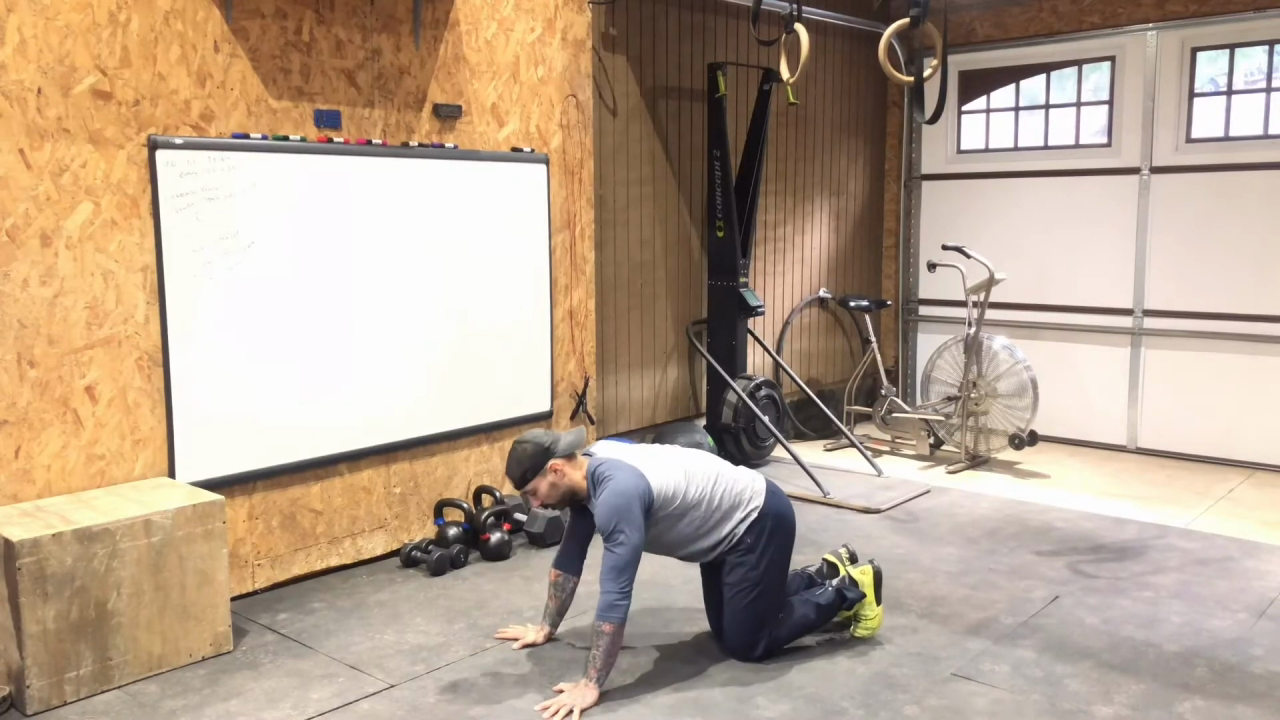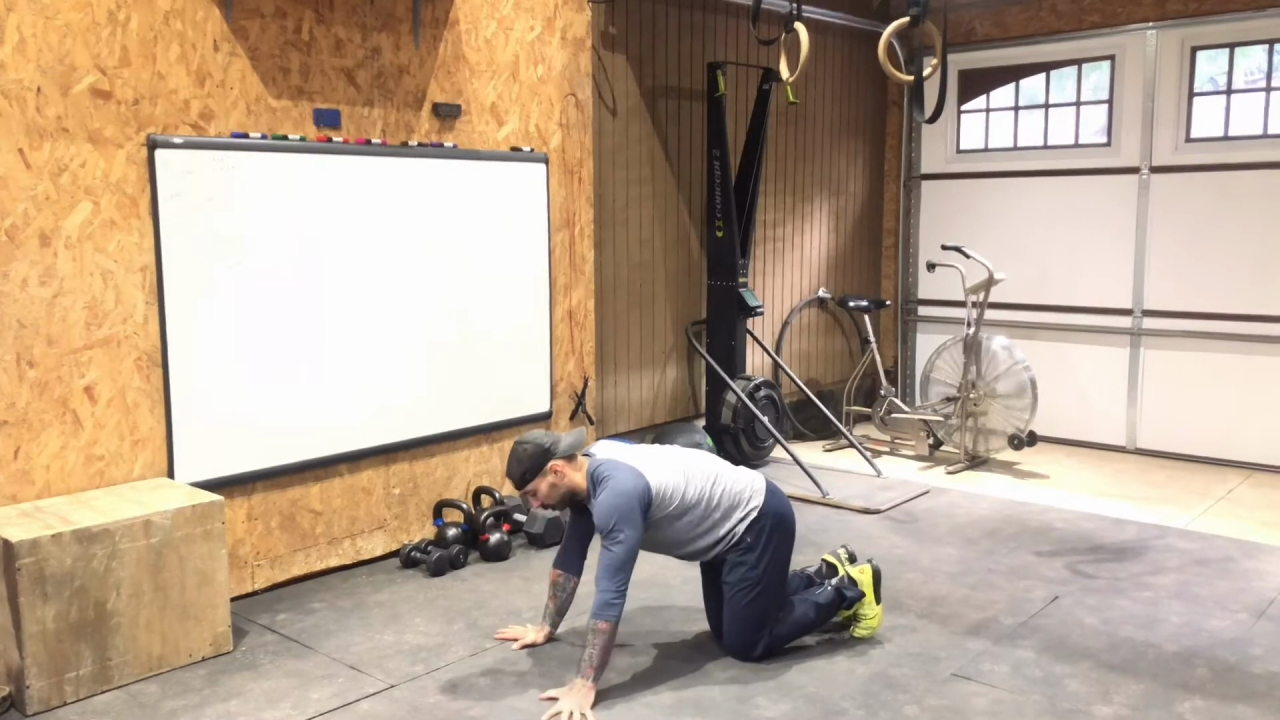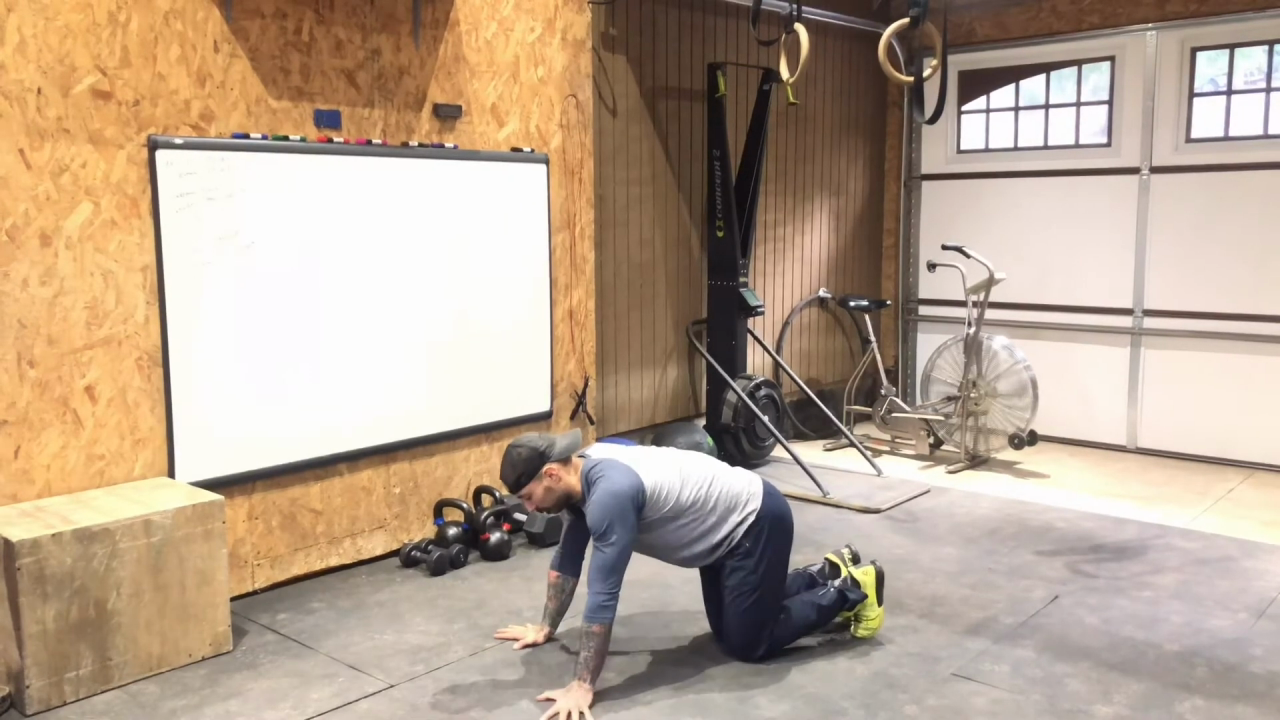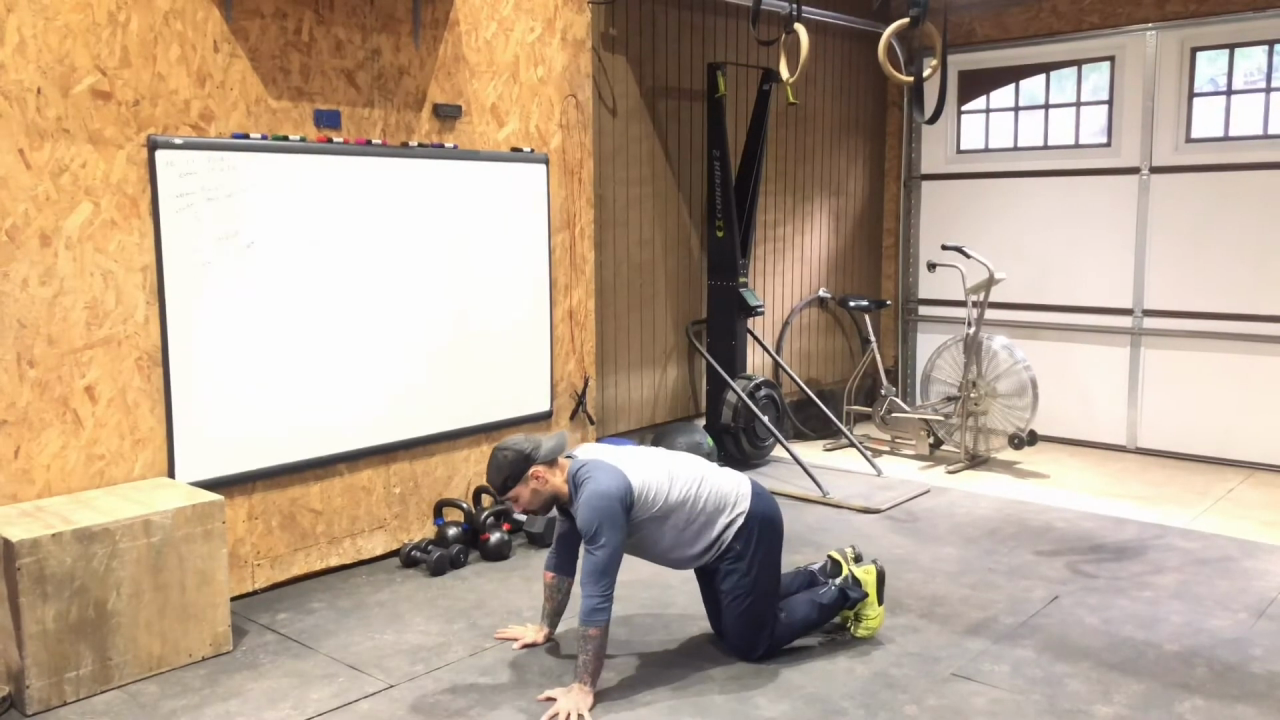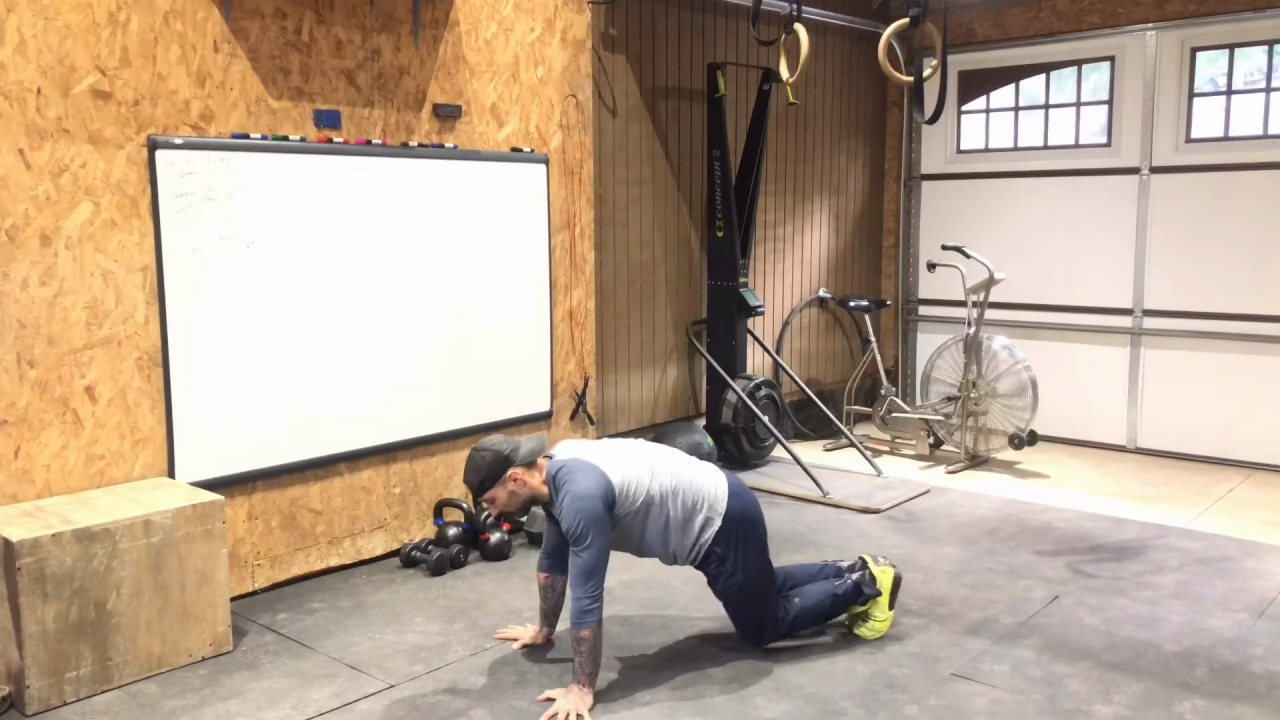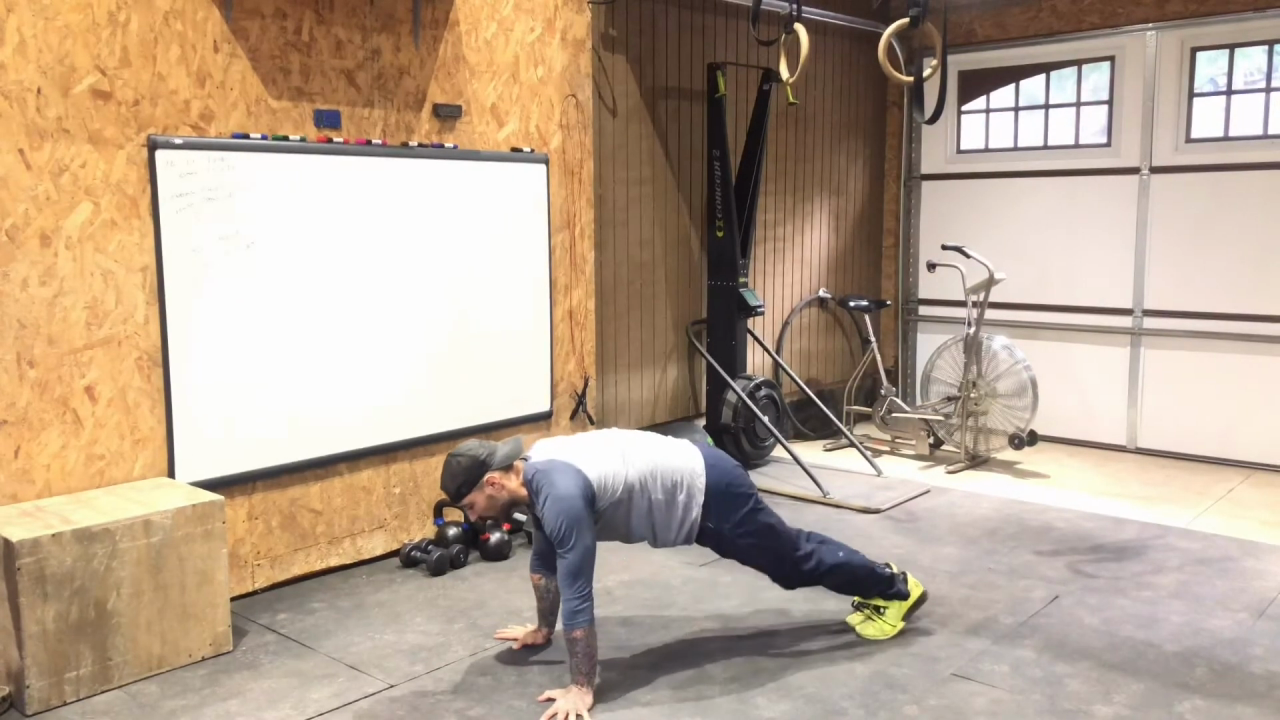
dt=0.5s
person 1, frame 1
left shoulder: (617, 491)
right shoulder: (587, 473)
left elbow: (616, 591)
right elbow: (569, 558)
left wrist: (590, 685)
right wrist: (545, 628)
left hip: (758, 519)
right hip: (731, 520)
left knee: (746, 643)
right knee: (725, 630)
left ankle: (851, 588)
right ankle: (827, 572)
person 1, frame 2
left shoulder: (616, 492)
right shoulder: (586, 473)
left elbow: (611, 592)
right elbow: (570, 557)
left wrist: (584, 686)
right wrist: (545, 627)
left hip: (758, 519)
right hip: (729, 519)
left knee: (746, 643)
right knee: (724, 630)
left ankle: (850, 587)
right ankle: (826, 573)
person 1, frame 3
left shoulder: (610, 492)
right shoulder: (583, 474)
left elbow: (603, 593)
right elbow: (567, 559)
left wrist: (582, 687)
right wrist: (545, 627)
left hip: (756, 521)
right hip: (730, 521)
left knee: (748, 644)
right knee: (726, 631)
left ankle: (852, 589)
right ankle: (828, 573)
person 1, frame 4
left shoulder: (597, 494)
right shoulder: (573, 475)
left elbow: (596, 596)
right elbow: (562, 559)
right wrist: (545, 627)
left hip: (745, 522)
right hip: (720, 519)
left knee: (750, 644)
right knee: (728, 630)
left ankle: (852, 588)
right ankle: (829, 572)
person 1, frame 5
left shoulder: (579, 495)
right shoulder: (554, 472)
left elbow: (587, 597)
right elbow: (552, 561)
right wrist: (543, 629)
left hip: (723, 518)
right hip: (711, 511)
left knee: (762, 626)
right knee: (760, 592)
left ankle: (866, 585)
right ankle: (851, 571)
person 1, frame 6
left shoulder: (559, 495)
right shoulder: (534, 471)
left elbow: (577, 595)
right elbow: (544, 561)
right wrist: (542, 628)
left hip: (708, 492)
right hip: (694, 476)
left knee: (792, 562)
right knee: (787, 552)
left ankle: (896, 589)
right ankle: (881, 578)
